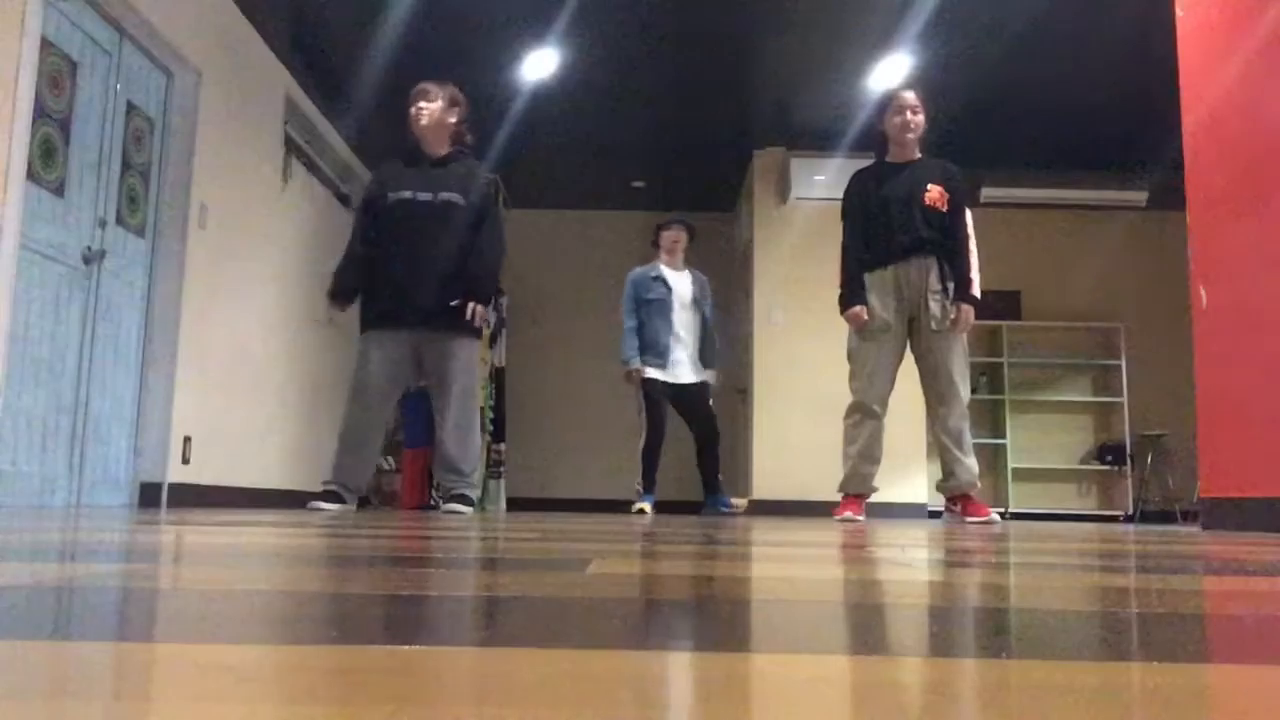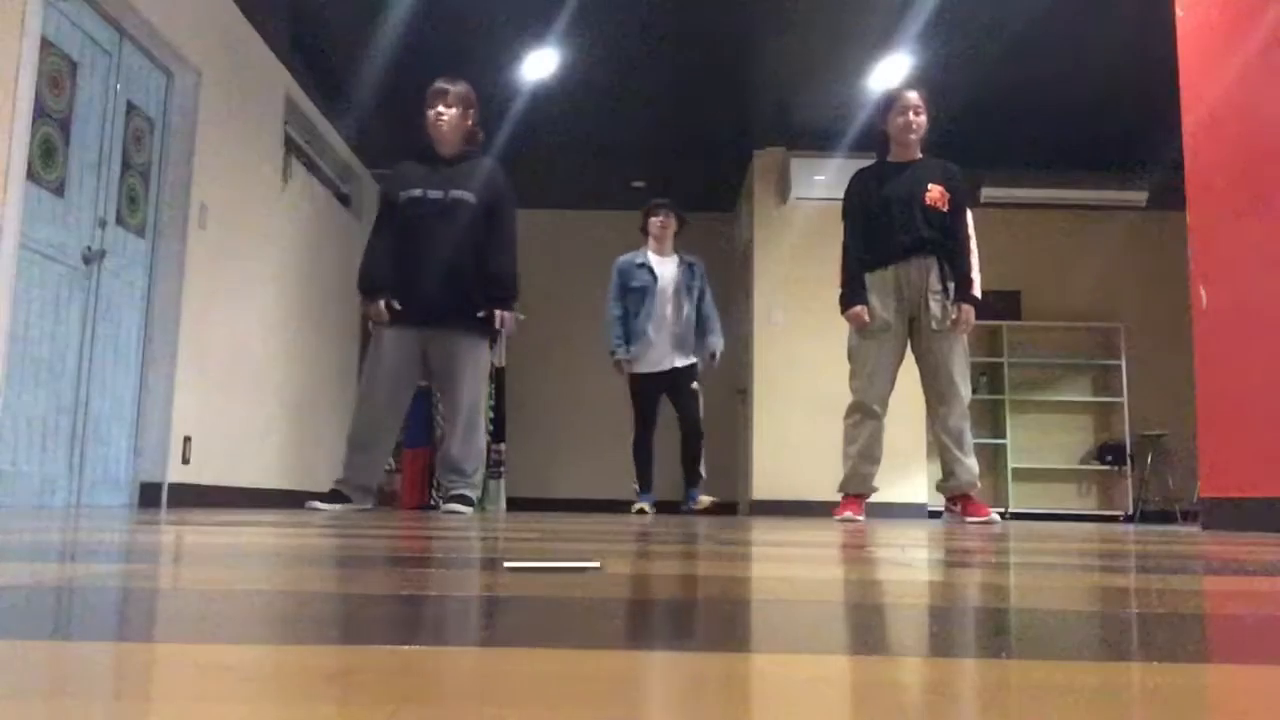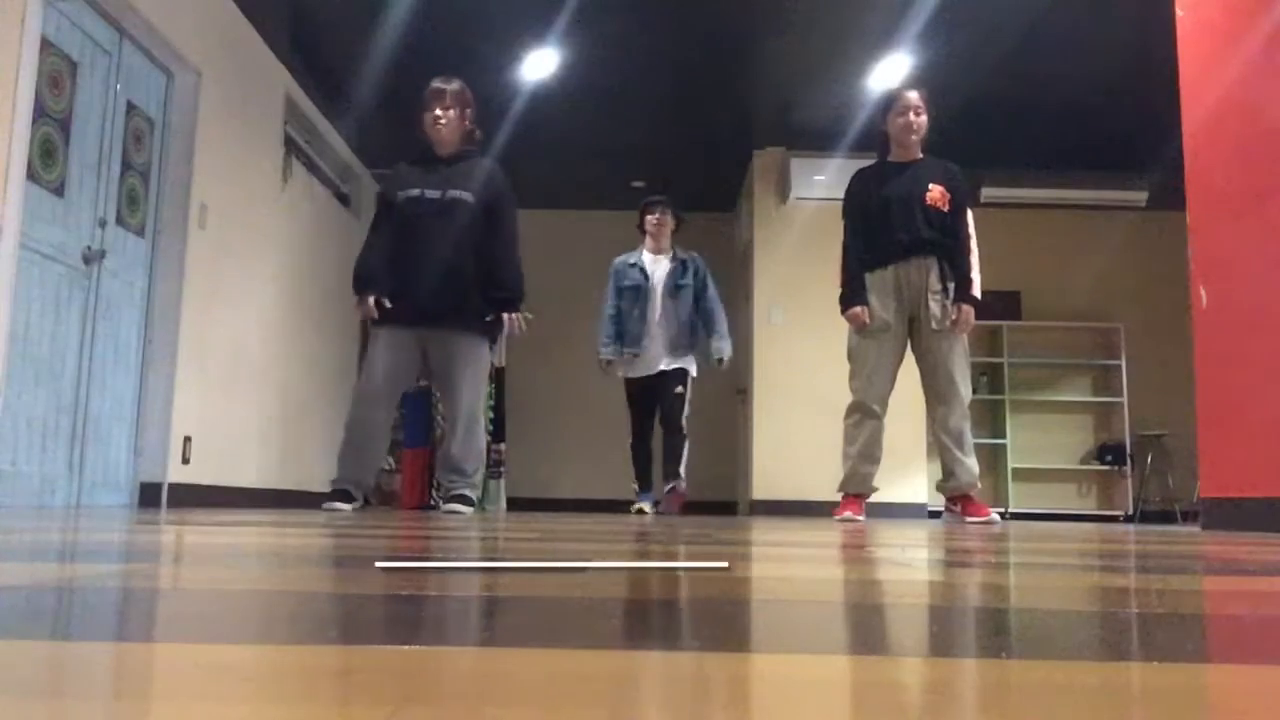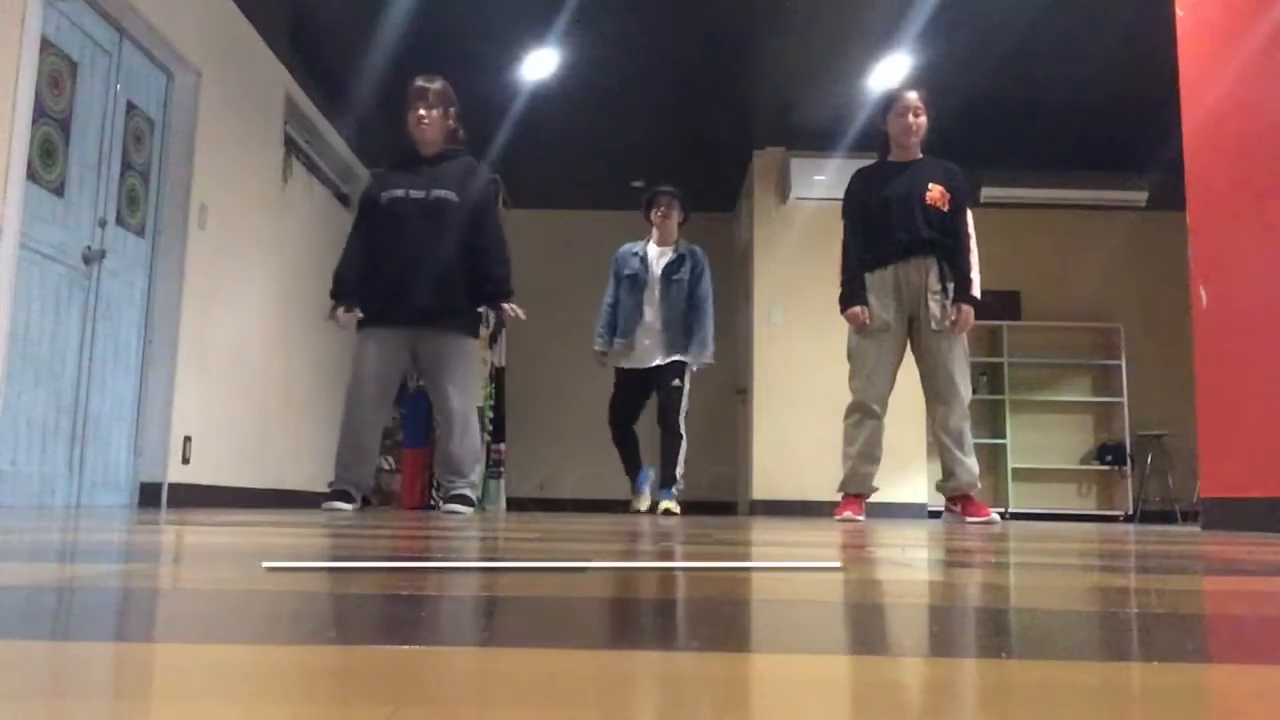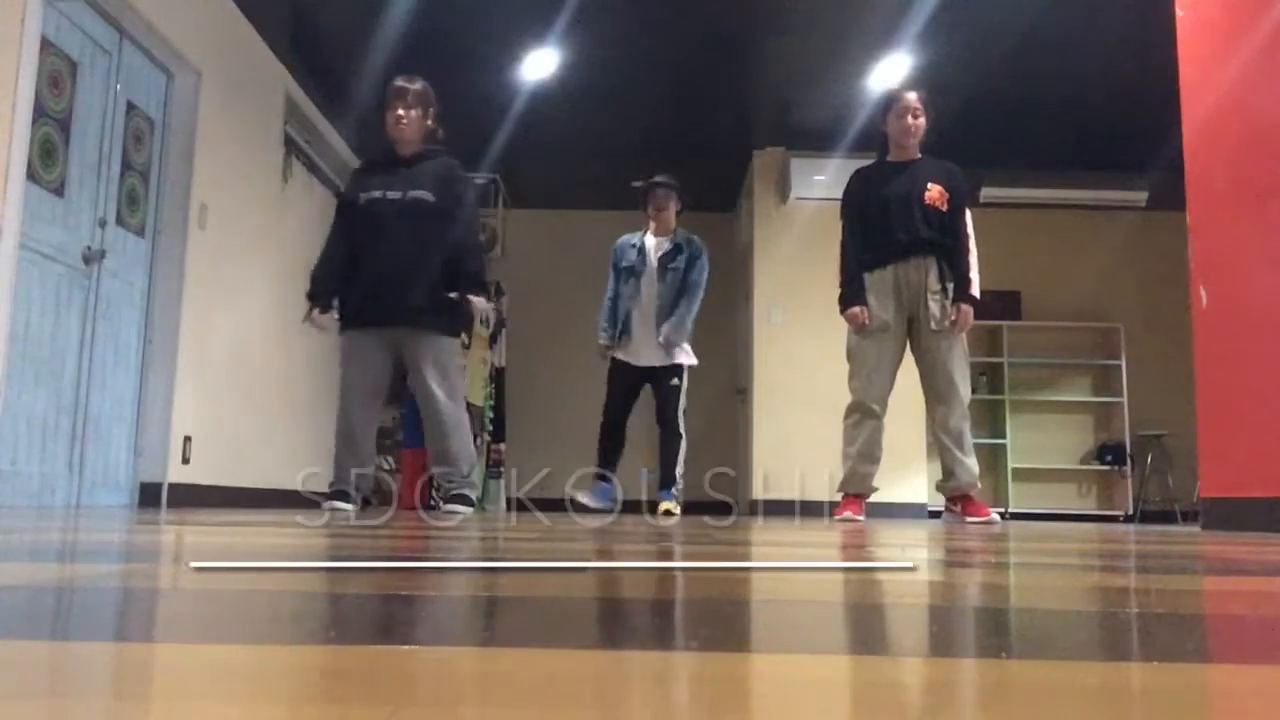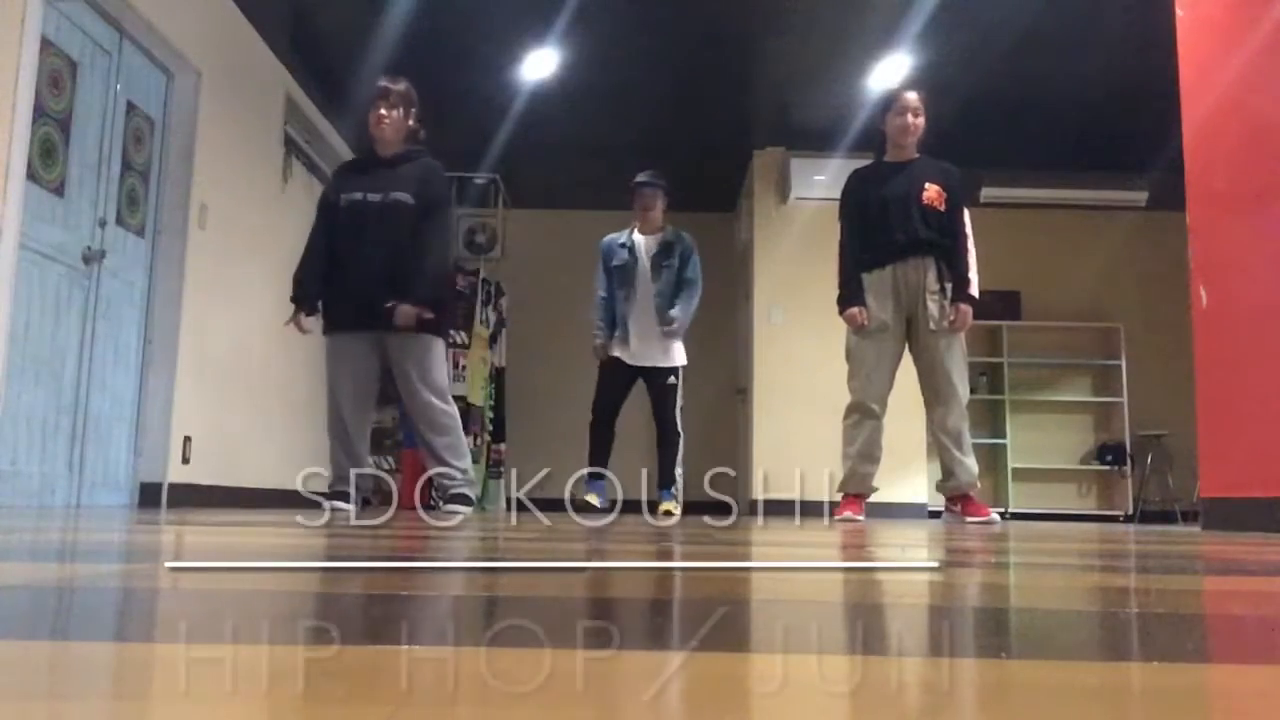
dt=0.2s
person 1, frame 1
left shoulder: (474, 177)
right shoulder: (390, 175)
left elbow: (488, 242)
right elbow: (364, 240)
left wrist: (480, 293)
right wrist: (343, 291)
left hip: (452, 313)
right hip: (388, 312)
left knee: (457, 407)
right knee: (365, 402)
left ankle: (460, 491)
right ankle: (343, 488)
person 1, frame 2
left shoulder: (487, 176)
right shoulder: (404, 174)
left elbow: (501, 243)
right elbow: (383, 238)
left wrist: (502, 298)
right wrist: (374, 289)
left hip: (463, 314)
right hip: (401, 311)
left knee: (464, 407)
right knee: (376, 402)
left ankle: (460, 490)
right ankle: (353, 488)
person 1, frame 3
left shoulder: (486, 176)
right shoulder: (402, 175)
left elbow: (502, 244)
right elbow: (380, 236)
left wrist: (508, 301)
right wrist: (368, 285)
left hip: (463, 314)
right hip: (399, 310)
left knee: (464, 407)
right knee: (371, 399)
left ankle: (460, 490)
right ankle: (349, 486)
person 1, frame 4
left shoulder: (472, 175)
right shoulder: (386, 177)
left elbow: (487, 240)
right elbow: (361, 240)
left wrist: (498, 294)
right wrist: (344, 292)
left hip: (450, 313)
right hip: (383, 312)
left knee: (456, 407)
right knee: (363, 402)
left ankle: (459, 490)
right ankle: (347, 487)
person 1, frame 5
left shoulder: (448, 174)
right shoulder: (365, 177)
left elbow: (464, 236)
right elbow: (340, 241)
left wrist: (471, 287)
right wrist: (322, 294)
left hip: (429, 313)
right hip: (365, 312)
left knee: (444, 405)
right knee: (355, 405)
left ankle: (459, 490)
right ankle: (347, 488)
person 1, frame 6
left shoulder: (428, 174)
right shoulder: (346, 176)
left elbow: (436, 241)
right elbow: (321, 242)
left wrist: (416, 296)
right wrist: (306, 297)
left hip: (412, 312)
right hip: (349, 313)
left knee: (431, 402)
right knee: (346, 406)
left ankle: (457, 488)
right ankle: (347, 489)
person 2, frame 1
left shoulder: (946, 176)
right shoulder: (864, 181)
left elbow: (962, 240)
right elbow: (852, 244)
left wrist: (966, 295)
right wrist: (852, 297)
left hip: (937, 286)
right hip: (880, 287)
left knee: (950, 395)
right knee: (868, 395)
left ankle: (960, 493)
right ankle: (854, 494)
person 2, frame 2
left shoulder: (947, 176)
right shoulder: (865, 181)
left elbow: (962, 240)
right elbow: (853, 244)
left wrist: (967, 295)
right wrist: (852, 297)
left hip: (938, 286)
right hip: (880, 287)
left knee: (951, 396)
right knee: (868, 395)
left ankle: (961, 493)
right ankle: (854, 493)
person 2, frame 3
left shoulder: (948, 176)
right shoulder: (865, 181)
left elbow: (962, 240)
right elbow: (853, 244)
left wrist: (966, 295)
right wrist: (852, 297)
left hip: (937, 286)
right hip: (881, 287)
left knee: (951, 396)
right knee: (868, 396)
left ankle: (961, 493)
right ankle: (855, 494)
person 2, frame 4
left shoulder: (947, 176)
right shoulder: (865, 181)
left elbow: (962, 240)
right elbow: (853, 244)
left wrist: (966, 295)
right wrist: (852, 297)
left hip: (937, 286)
right hip: (881, 286)
left knee: (951, 395)
right knee: (868, 395)
left ankle: (960, 493)
right ankle: (854, 493)
person 2, frame 5
left shoulder: (947, 176)
right shoulder: (864, 181)
left elbow: (962, 240)
right elbow: (851, 244)
left wrist: (966, 294)
right wrist: (851, 297)
left hip: (936, 286)
right hip: (879, 286)
left knee: (951, 395)
right knee: (867, 395)
left ankle: (960, 492)
right ankle: (854, 493)
person 2, frame 6
left shoulder: (945, 176)
right shoulder: (861, 181)
left elbow: (960, 239)
right elbow: (849, 244)
left wrist: (965, 294)
right wrist: (849, 297)
left hip: (935, 285)
right hip: (878, 287)
left knee: (949, 395)
right knee: (867, 395)
left ankle: (960, 493)
right ankle: (854, 493)
person 3, frame 1
left shoulder: (699, 282)
right shoulder: (640, 278)
left elbow: (707, 327)
right elbow: (629, 323)
left wrist: (710, 366)
right wrist: (632, 361)
left hip: (691, 373)
right hip: (654, 370)
left knee: (709, 433)
right knee: (654, 433)
left ankle: (715, 496)
right ankle: (645, 494)
person 3, frame 2
left shoulder: (693, 267)
right shoulder: (627, 265)
left elbow: (706, 308)
right elbow: (616, 311)
left wrist: (714, 340)
right wrist: (619, 350)
left hip: (683, 359)
right hip: (642, 362)
left knee: (692, 423)
right knee: (643, 429)
left ankle: (693, 491)
right ankle: (644, 495)
person 3, frame 3
left shoulder: (691, 265)
right shoulder: (623, 266)
left elbow: (710, 306)
right elbow: (611, 312)
left wrist: (721, 344)
right wrist: (607, 350)
left hip: (676, 360)
right hip: (636, 363)
left knee: (674, 423)
right knee: (640, 431)
left ankle: (673, 486)
right ankle: (644, 494)
person 3, frame 4
left shoulder: (693, 258)
right shoulder: (627, 255)
left elbow: (702, 305)
right elbow: (612, 301)
left wrist: (701, 350)
right wrist: (602, 341)
left hip: (673, 355)
right hip: (632, 356)
left knee: (672, 422)
right knee: (619, 420)
left ankle: (668, 492)
right ankle: (639, 479)
person 3, frame 5
left shoulder: (692, 248)
right shoulder: (625, 246)
left elbow: (693, 295)
right elbow: (613, 294)
left wrist: (674, 331)
right wrist: (606, 336)
left hip: (670, 353)
right hip: (627, 350)
left knee: (670, 421)
right knee: (612, 416)
left ankle: (669, 492)
right ankle: (604, 485)
person 3, frame 6
left shoulder: (682, 244)
right shoulder: (612, 245)
left elbow: (691, 287)
right elbow: (604, 294)
left wrist: (680, 316)
right wrist: (601, 335)
left hip: (665, 350)
right hip: (621, 349)
left knee: (668, 422)
right knee: (602, 414)
left ankle: (669, 492)
right ankle: (595, 485)
